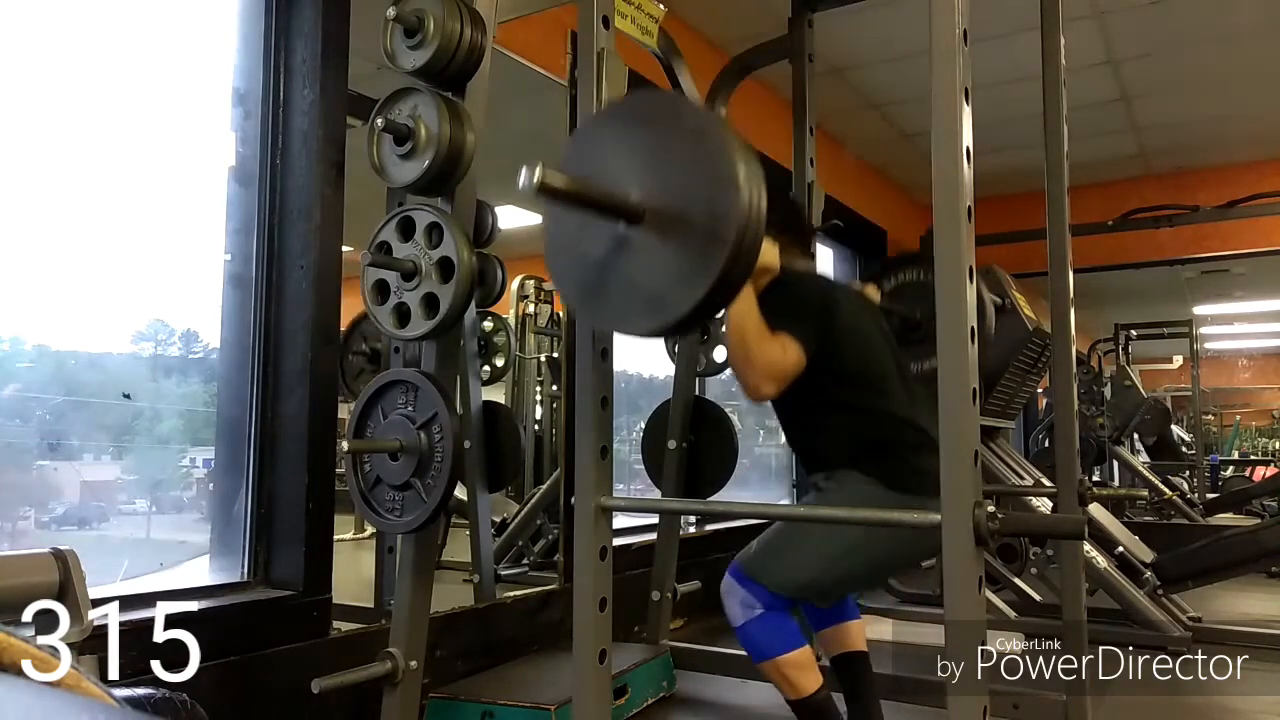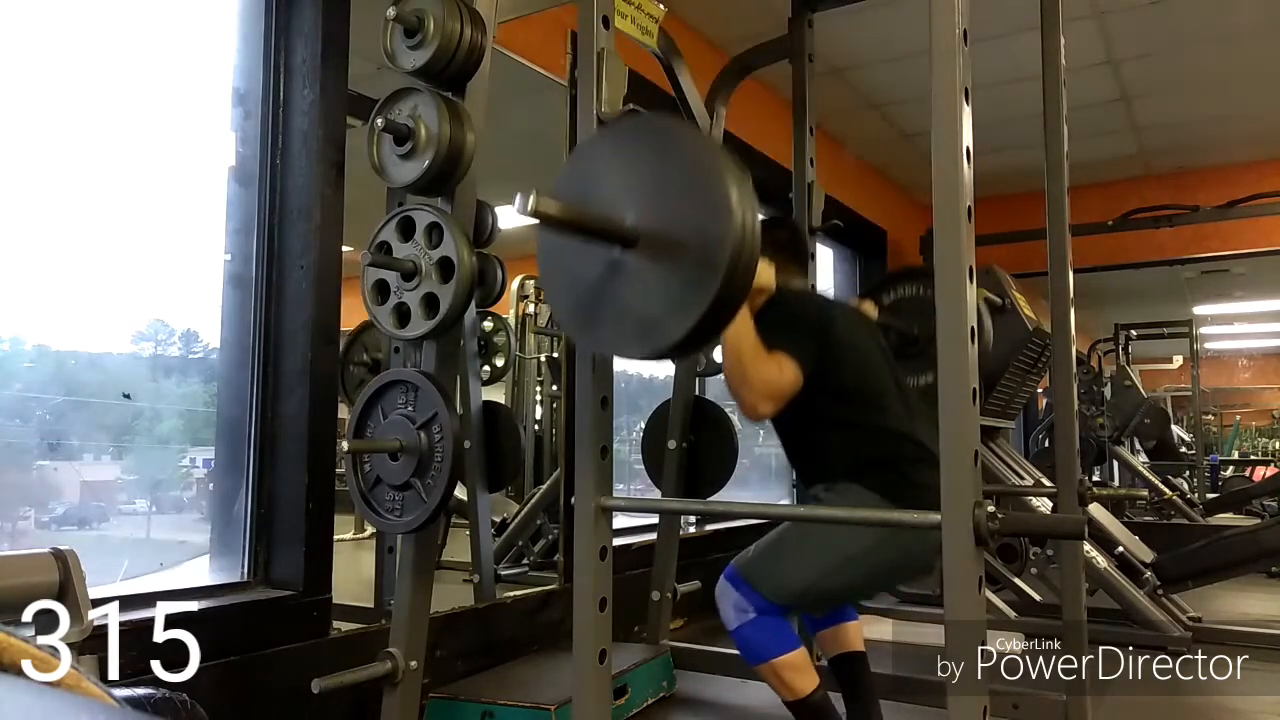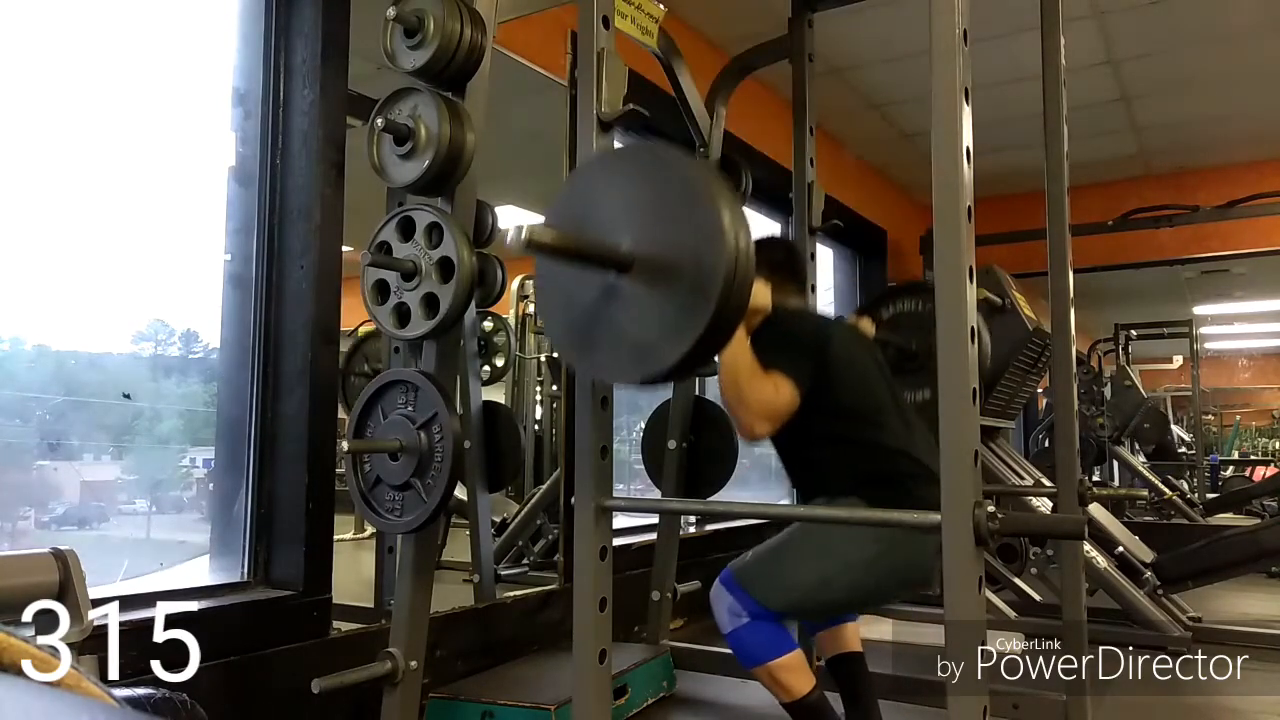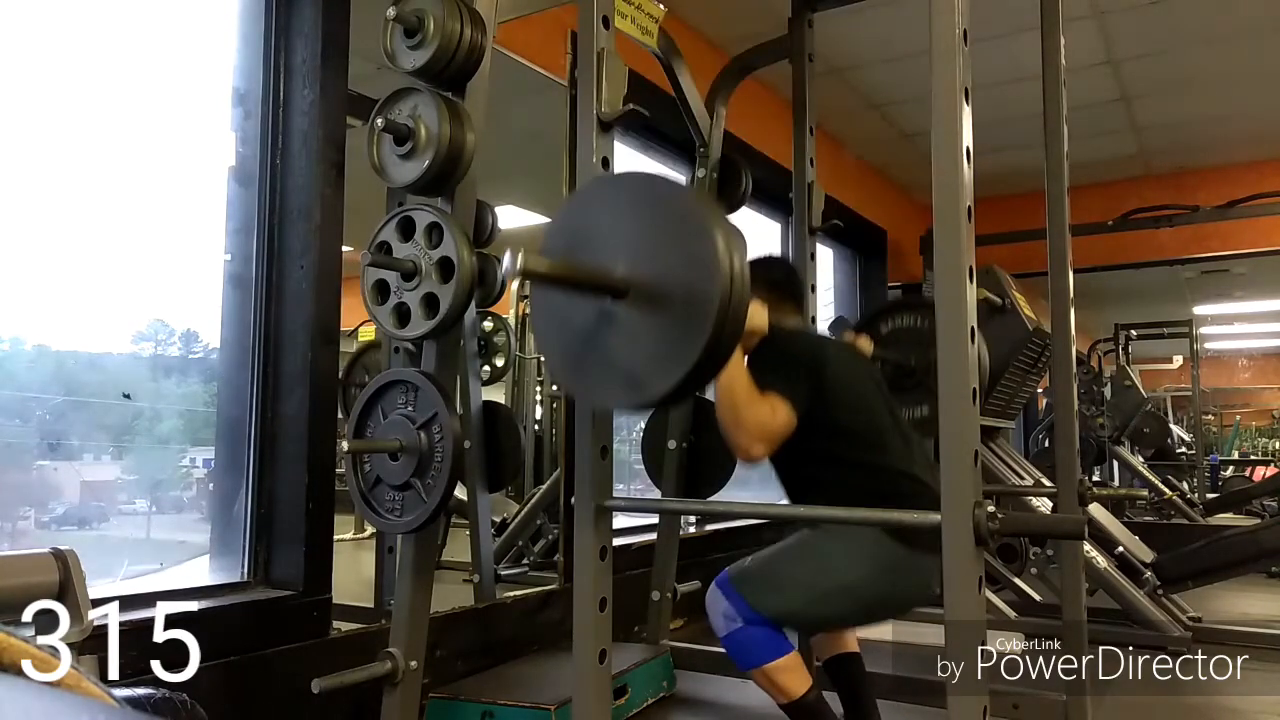
dt=0.1s
person 1, frame 1
left shoulder: (791, 292)
right shoulder: (838, 295)
left elbow: (763, 377)
left hip: (886, 486)
right hip: (923, 483)
left knee: (750, 590)
right knee: (813, 577)
person 1, frame 2
left shoulder: (787, 310)
right shoulder: (837, 314)
left elbow: (759, 397)
left hip: (894, 503)
right hip: (926, 498)
left knee: (743, 593)
right knee: (811, 578)
person 1, frame 3
left shoulder: (784, 330)
right shoulder: (835, 332)
left elbow: (756, 417)
left hip: (892, 517)
right hip: (926, 514)
left knee: (738, 598)
right knee: (810, 583)
person 1, frame 4
left shoulder: (780, 349)
right shoulder: (836, 350)
left elbow: (753, 438)
left hip: (896, 541)
right hip: (928, 534)
left knee: (731, 602)
right knee: (805, 582)
